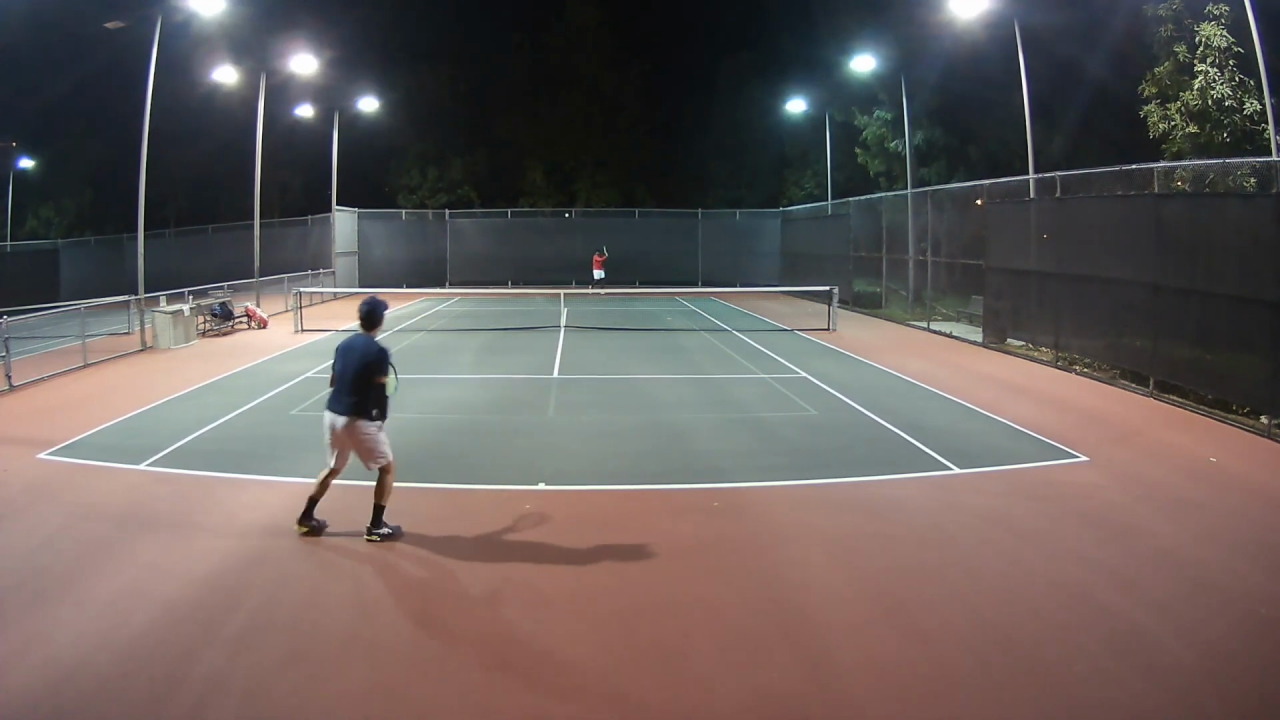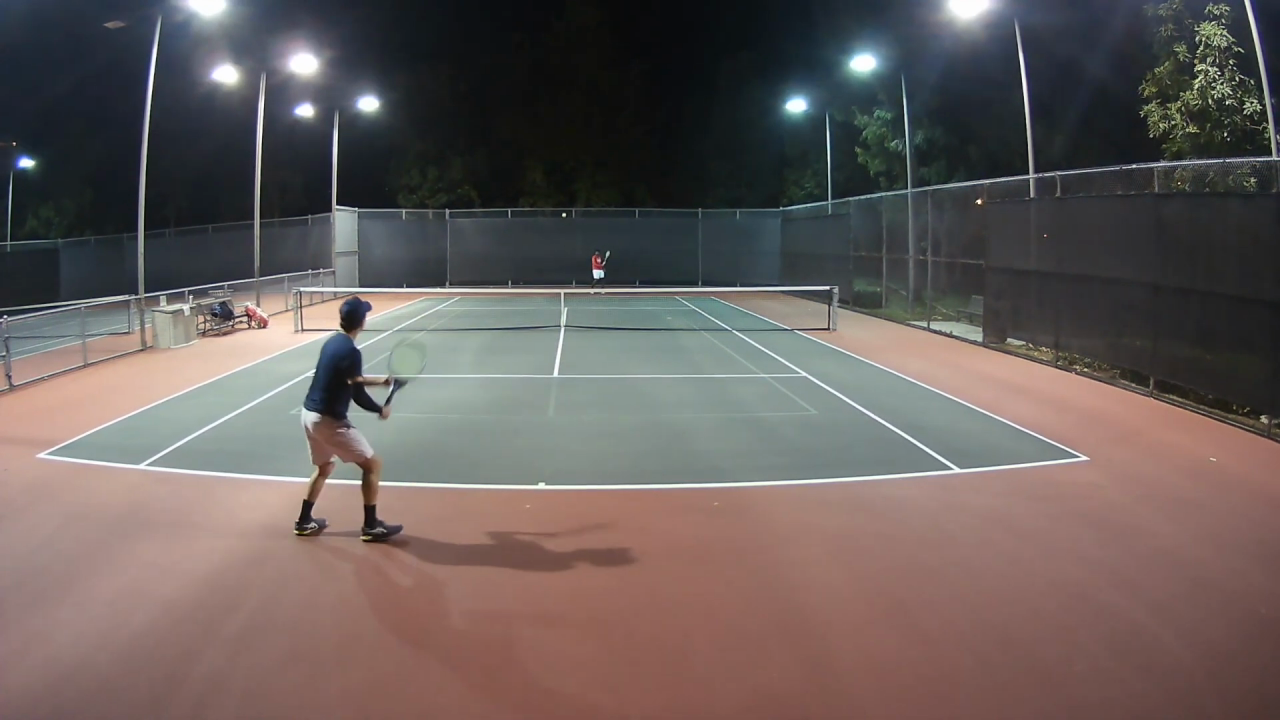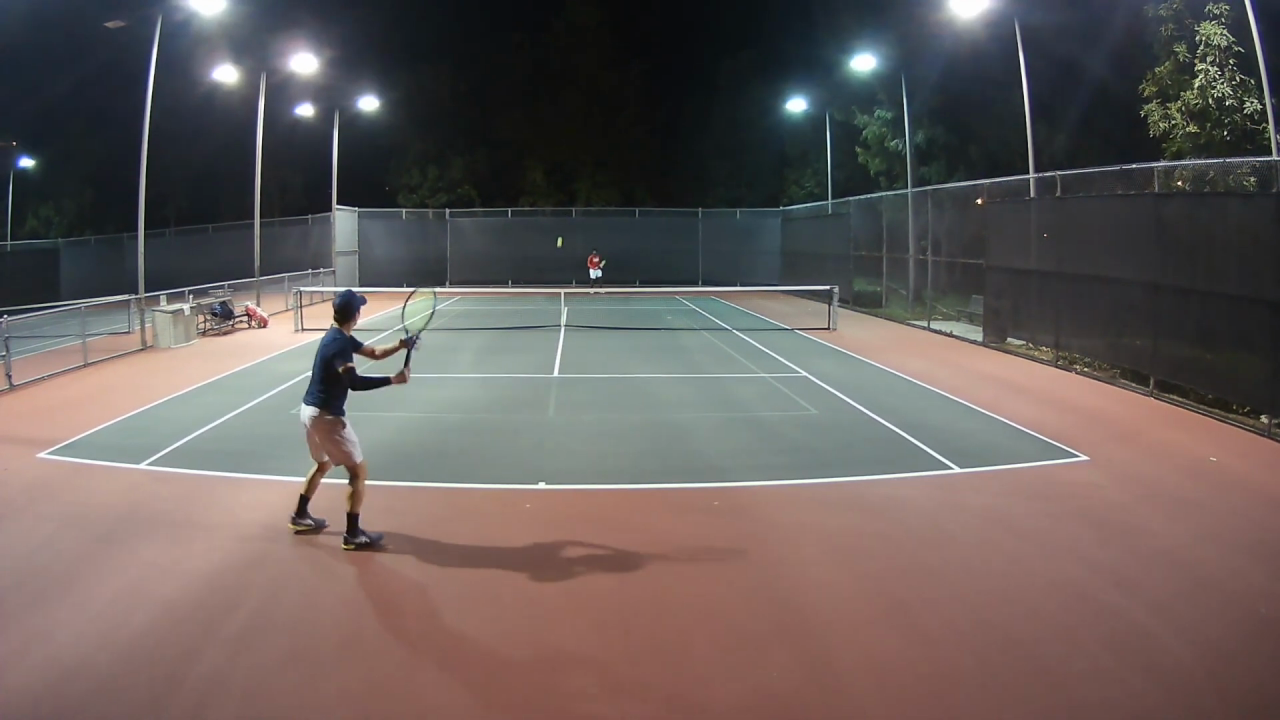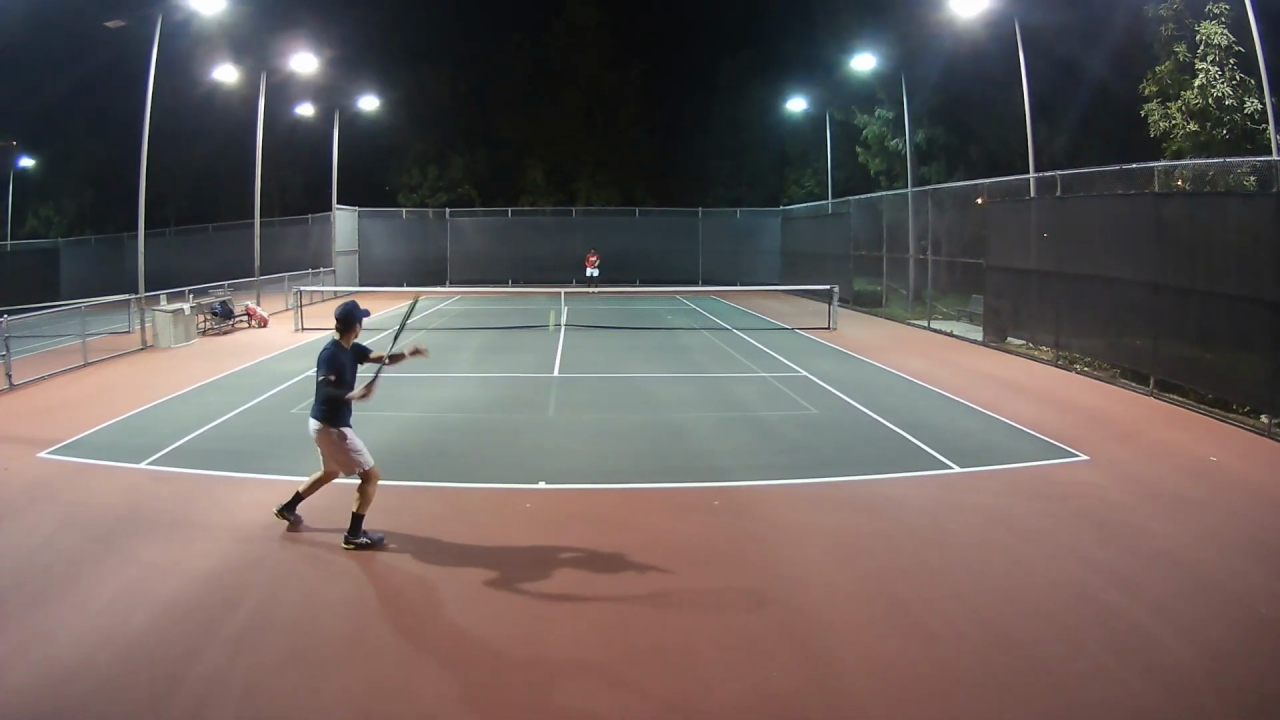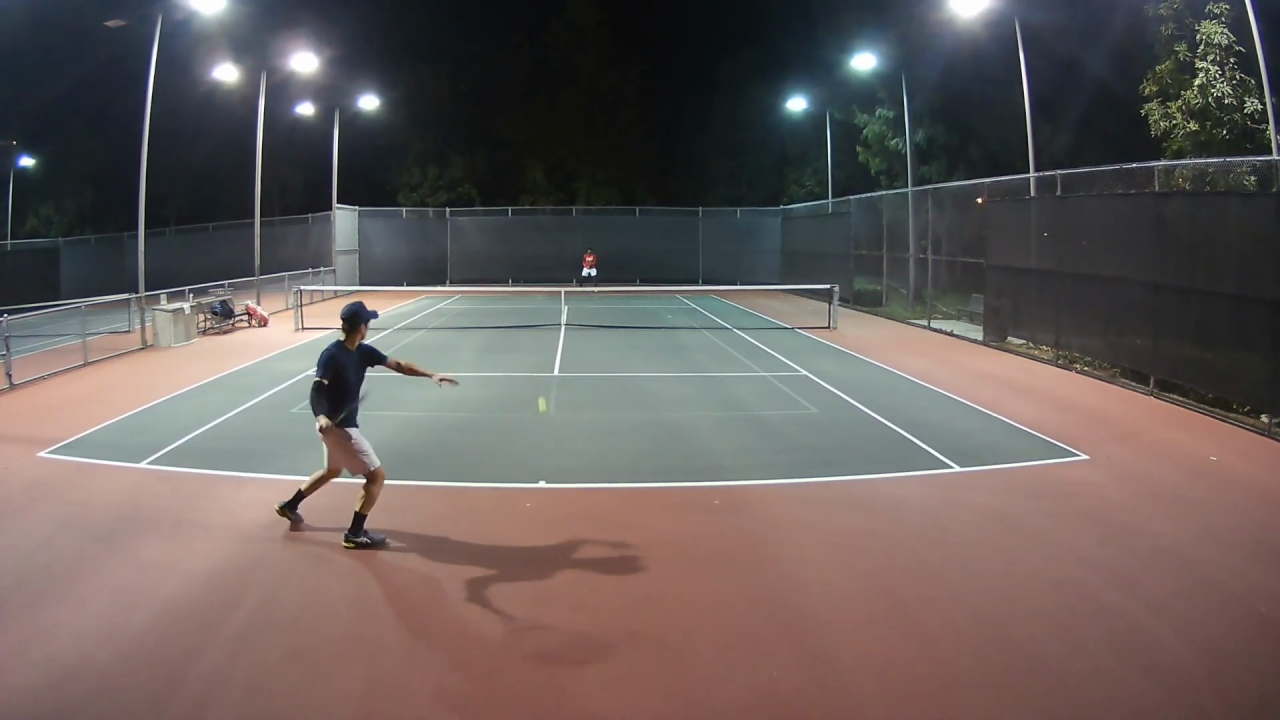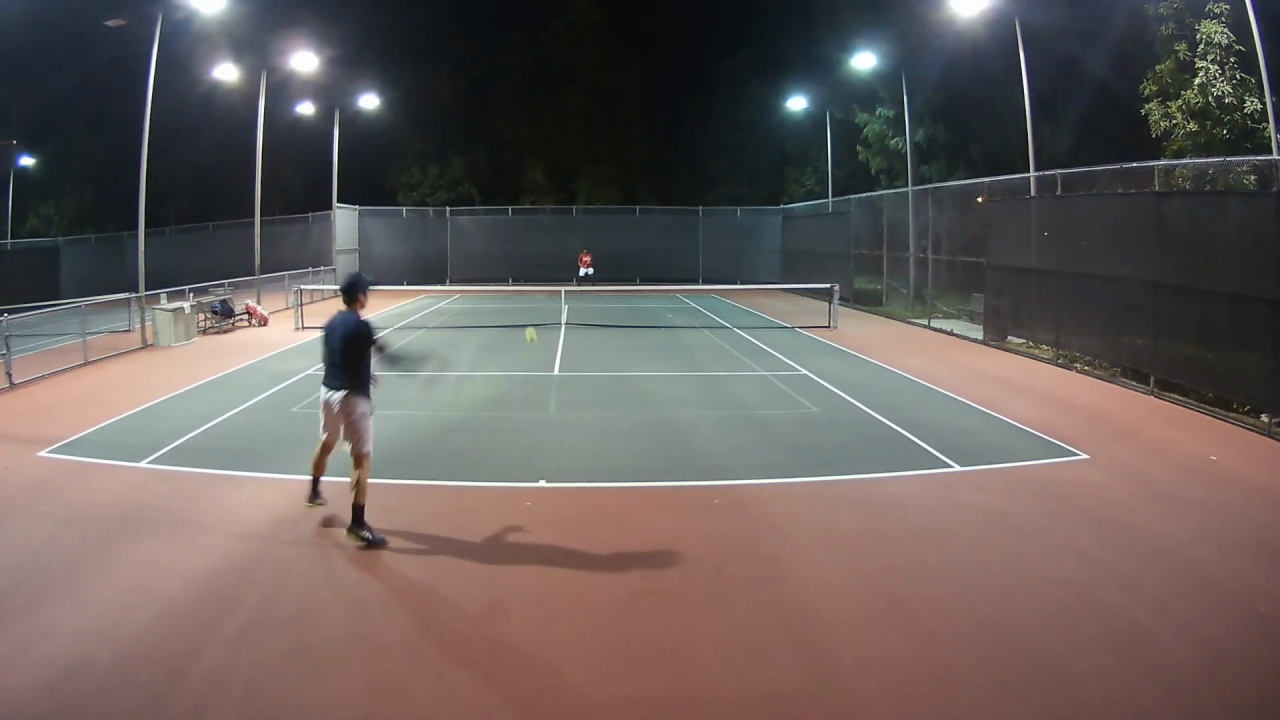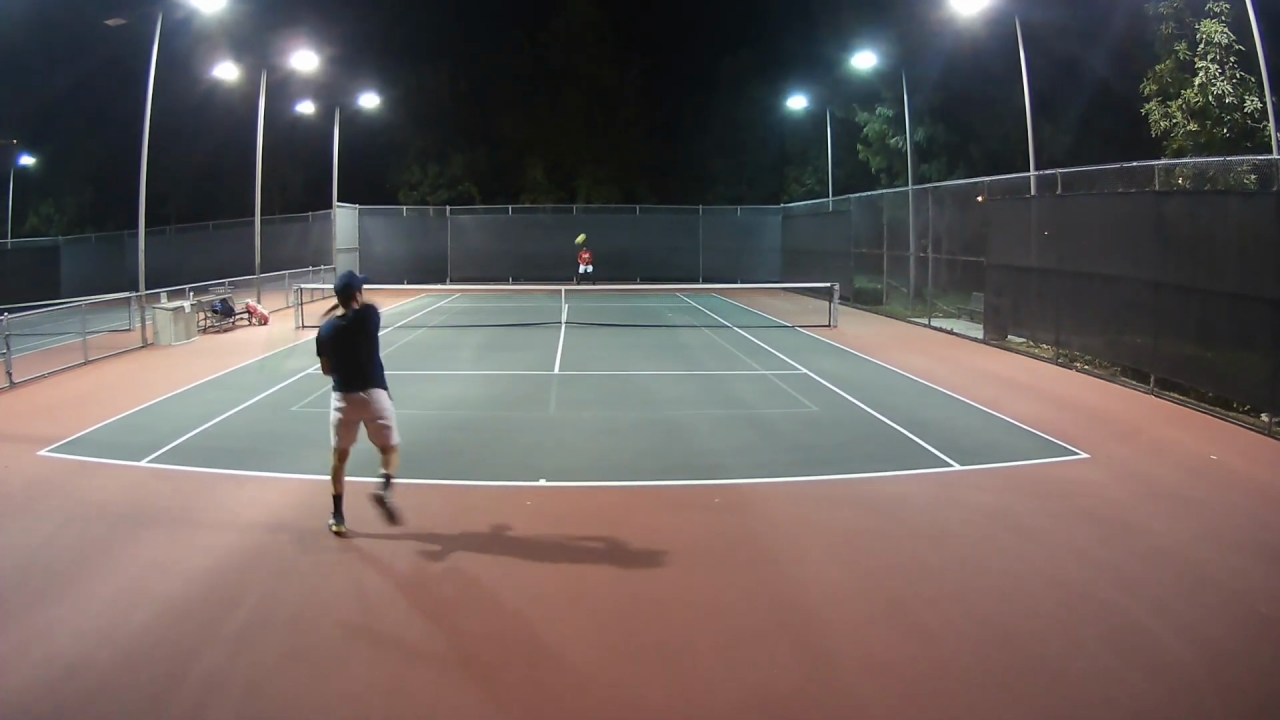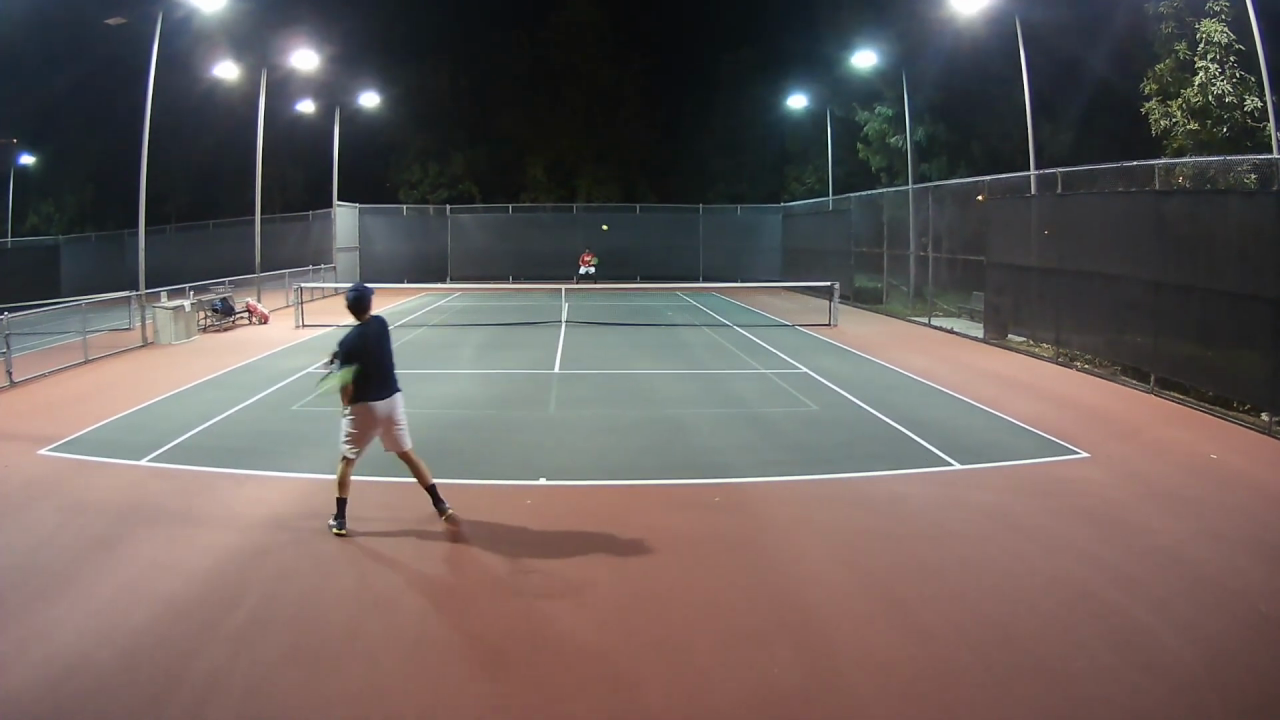
dt=0.2s
person 1, frame 1
left shoulder: (344, 345)
right shoulder: (379, 352)
right elbow: (380, 396)
right wrist: (381, 417)
left hip: (333, 415)
right hip: (358, 421)
left knee: (334, 468)
right knee: (387, 468)
left ankle: (307, 518)
right ankle: (376, 526)
person 1, frame 2
left shoulder: (332, 342)
right shoulder: (350, 352)
right elbow: (357, 395)
left wrist: (380, 381)
right wrist: (380, 410)
left hip: (310, 414)
right hip: (329, 420)
left knee: (323, 467)
right knee: (371, 465)
left ankle: (304, 521)
right ankle: (371, 526)
person 1, frame 3
left shoulder: (336, 337)
right shoulder: (340, 343)
left elbow: (373, 352)
right elbow: (353, 382)
left wrist: (399, 345)
right wrist: (391, 380)
left hip: (310, 410)
right hip: (326, 415)
left knee: (323, 464)
right knee: (358, 470)
left ankle: (301, 516)
right ankle: (353, 534)
person 1, frame 4
left shoulder: (351, 349)
right shoulder: (331, 354)
left elbow: (381, 358)
right elbow: (325, 391)
left wrist: (405, 354)
right wrist: (350, 395)
left hip: (325, 424)
right hip: (331, 427)
left knee: (330, 473)
right knee: (371, 475)
left ankle: (289, 507)
right ankle: (354, 534)
person 1, frame 5
left shoulder: (363, 351)
right shoulder: (330, 355)
left elbow: (396, 365)
right elbow: (316, 393)
left wrist: (431, 375)
right wrist: (320, 416)
left hip: (342, 425)
right hip: (337, 426)
left knee: (331, 470)
right knee: (376, 476)
left ankle: (290, 505)
right ankle: (355, 533)
person 1, frame 6
left shoulder: (333, 324)
right shoulder: (359, 326)
right elbow: (381, 351)
left hip: (329, 393)
right hip: (352, 398)
left knee: (327, 444)
right knee: (362, 460)
left ankle: (314, 492)
right ankle: (358, 525)
person 1, frame 7
left shoulder: (325, 330)
right shoulder: (368, 314)
left elbow: (326, 370)
right wrist: (337, 309)
left hip: (342, 398)
right hip: (374, 394)
left knee: (340, 456)
right knee: (390, 448)
left ankle: (338, 516)
right ankle: (384, 489)
person 1, frame 8
left shoulder: (346, 344)
right shoulder: (380, 324)
left elbow: (347, 389)
left wrist: (347, 406)
left hip: (363, 407)
right hip: (392, 401)
left knee: (347, 461)
right knee: (407, 454)
left ankle: (341, 519)
right ankle: (440, 504)
